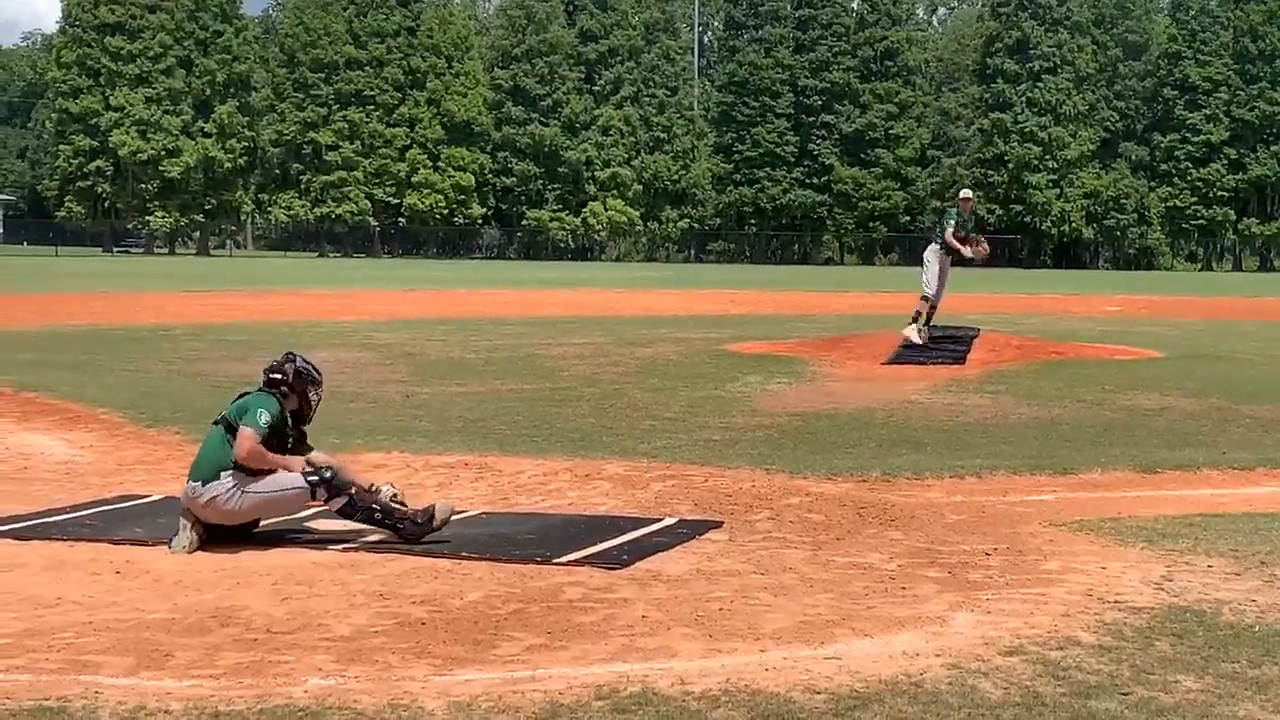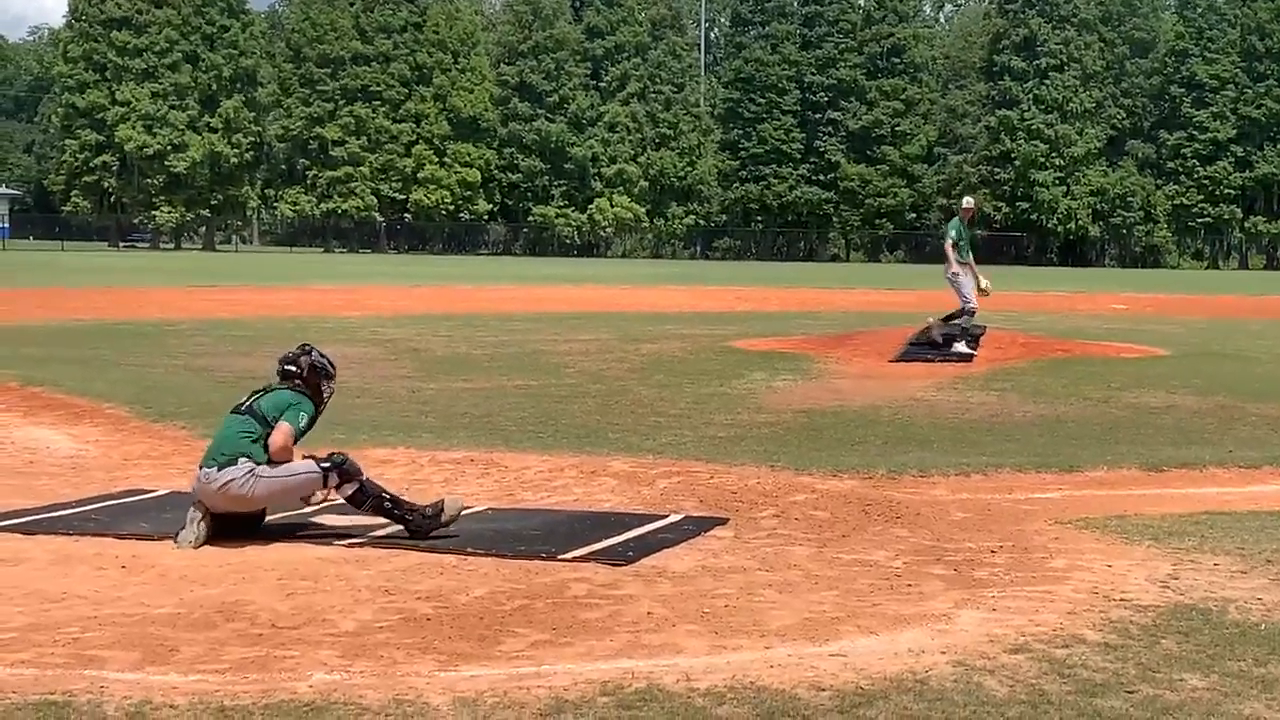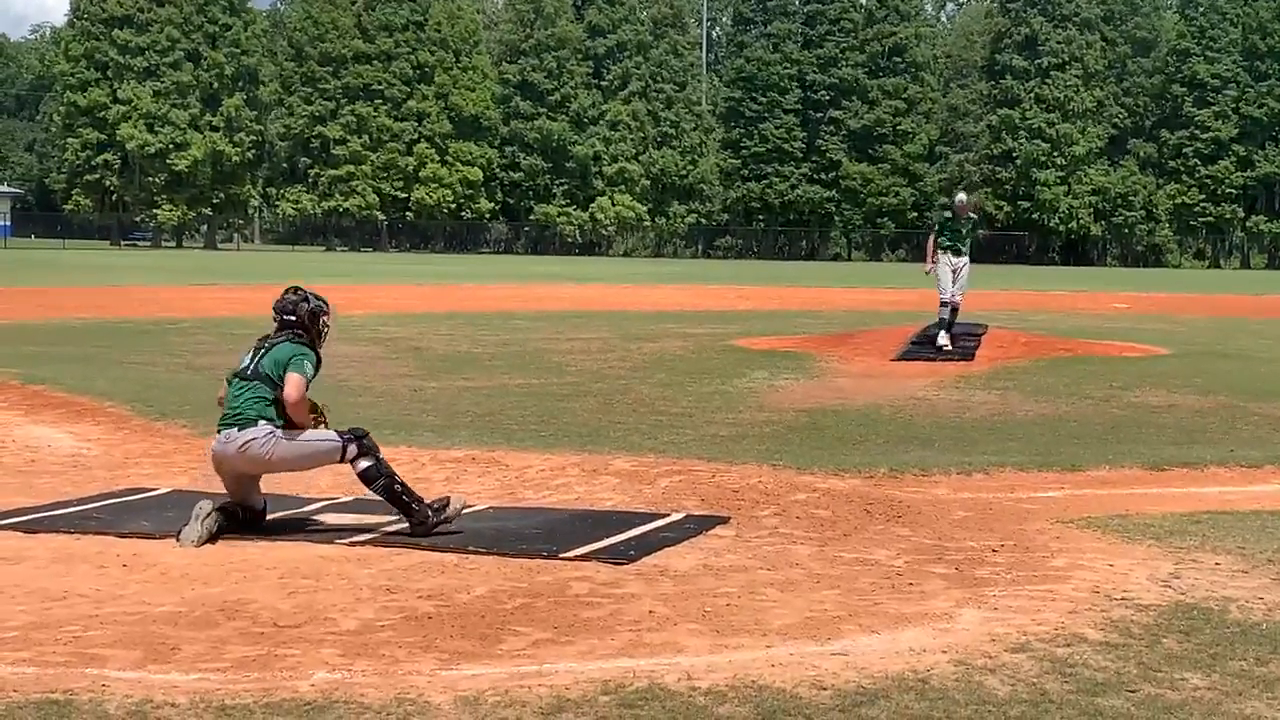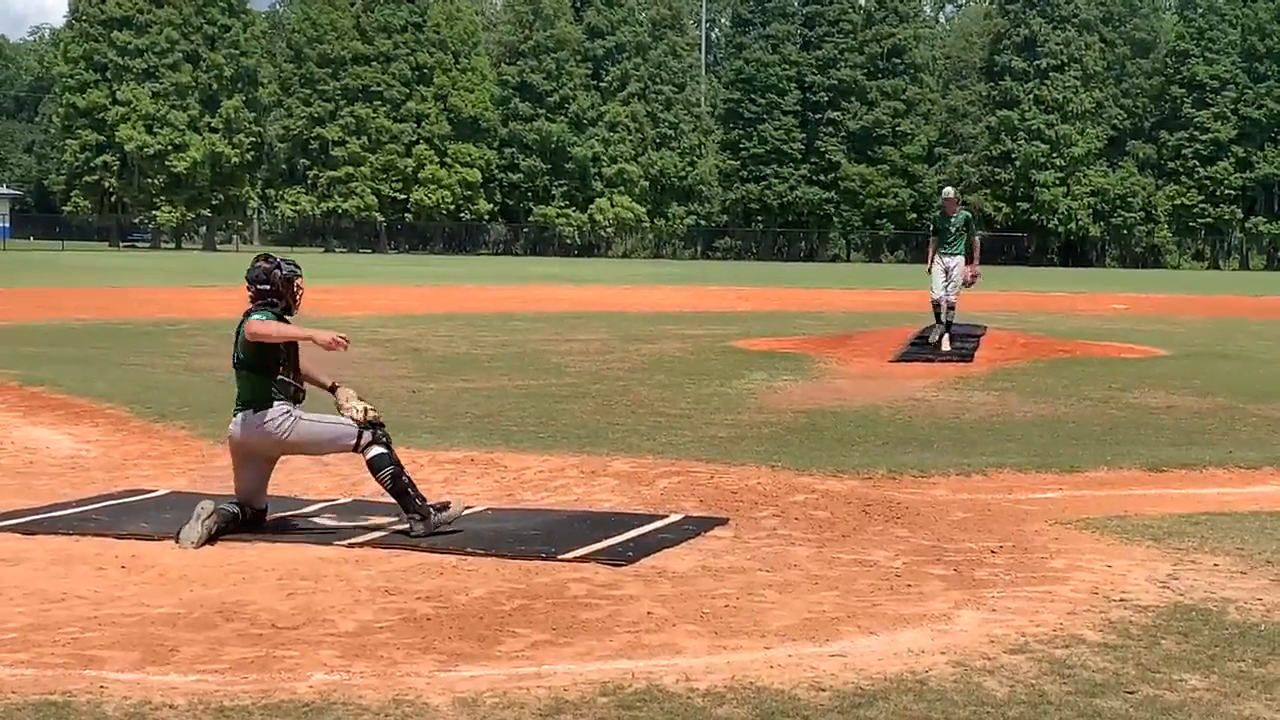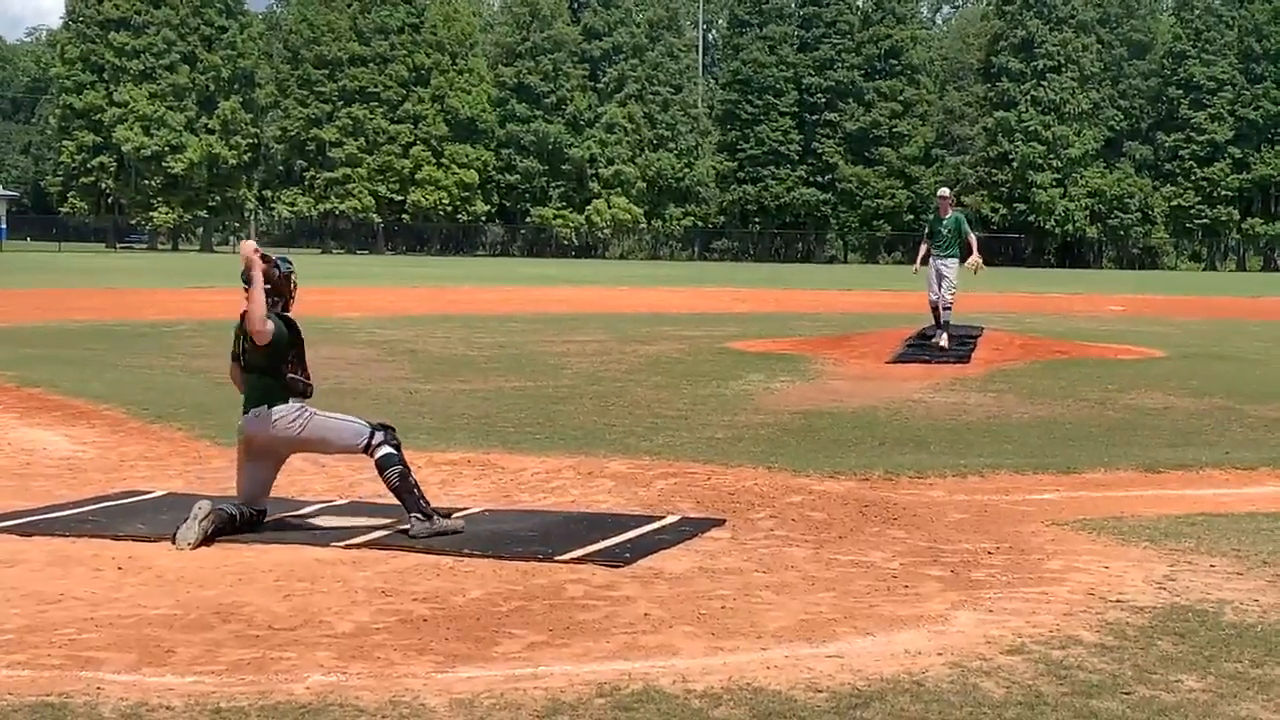
dt=0.3s
person 1, frame 1
left shoulder: (285, 424)
right shoulder: (266, 403)
left elbow: (319, 460)
right elbow: (244, 452)
left wrist: (371, 490)
right wrist: (286, 462)
left hip: (198, 497)
right hip: (223, 493)
left knee: (249, 519)
right knee: (326, 482)
left ankle: (200, 525)
right ankle: (407, 524)
person 1, frame 2
left shoulder: (269, 395)
right shoulder: (301, 402)
right elbow: (276, 447)
left wrist: (299, 480)
right wrist: (298, 466)
left hip: (206, 484)
right hip: (235, 480)
left knee: (254, 514)
right knee: (339, 468)
left ankle: (209, 518)
right ankle: (417, 519)
person 1, frame 3
left shoulder: (263, 348)
right shoulder: (300, 350)
left elbow: (222, 397)
right elbow: (293, 397)
right wrist: (304, 425)
left hip: (222, 447)
right hip: (257, 440)
left knee: (251, 512)
right knee: (357, 444)
left ankle: (214, 518)
right ankle: (420, 516)
person 1, frame 4
left shoulder: (261, 318)
right shoulder: (264, 318)
left elbow: (294, 366)
right elbow: (252, 332)
left wrist: (335, 388)
right wrist: (313, 334)
left hip: (242, 430)
right hip: (272, 421)
left knee: (251, 511)
right knee: (371, 434)
left ankle: (215, 518)
right ankle: (420, 515)
person 1, frame 5
left shoulder: (242, 329)
right shoulder: (275, 324)
left elbow: (237, 376)
right elbow: (259, 331)
right wrist: (256, 269)
left hip: (252, 426)
right hip: (290, 417)
left knee: (250, 511)
right knee: (381, 438)
left ankle: (212, 519)
right ankle: (421, 516)
